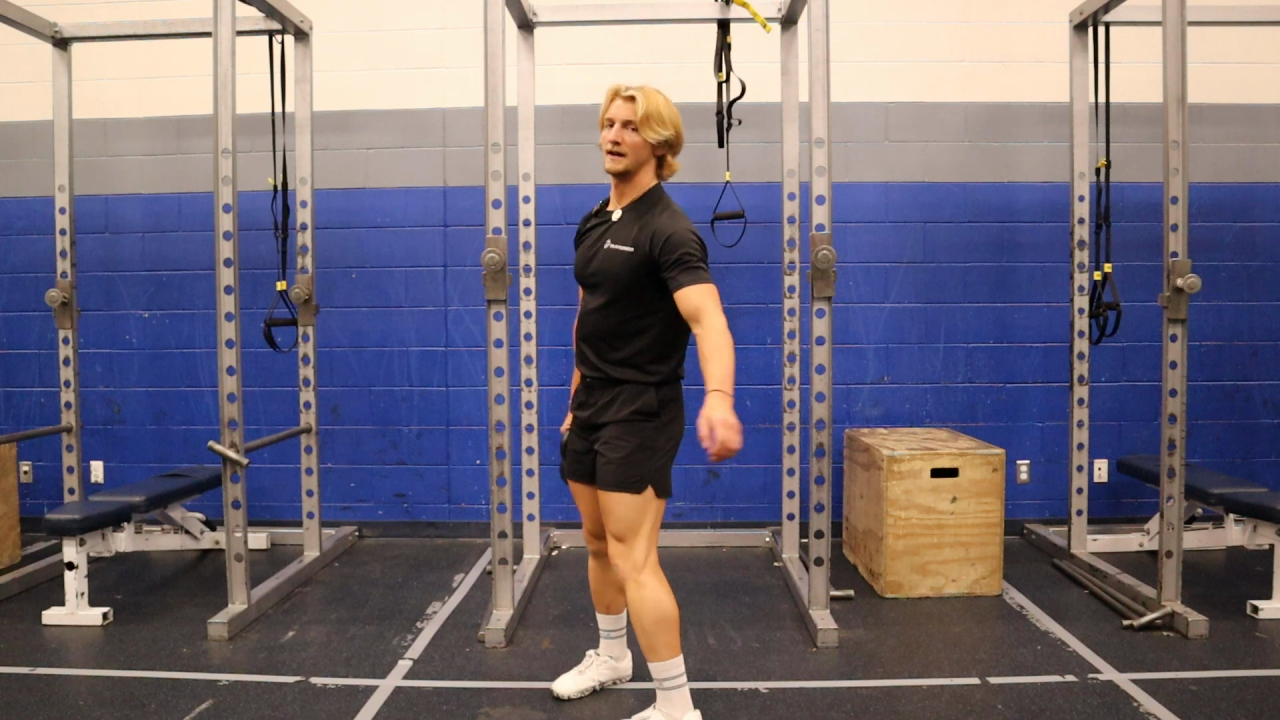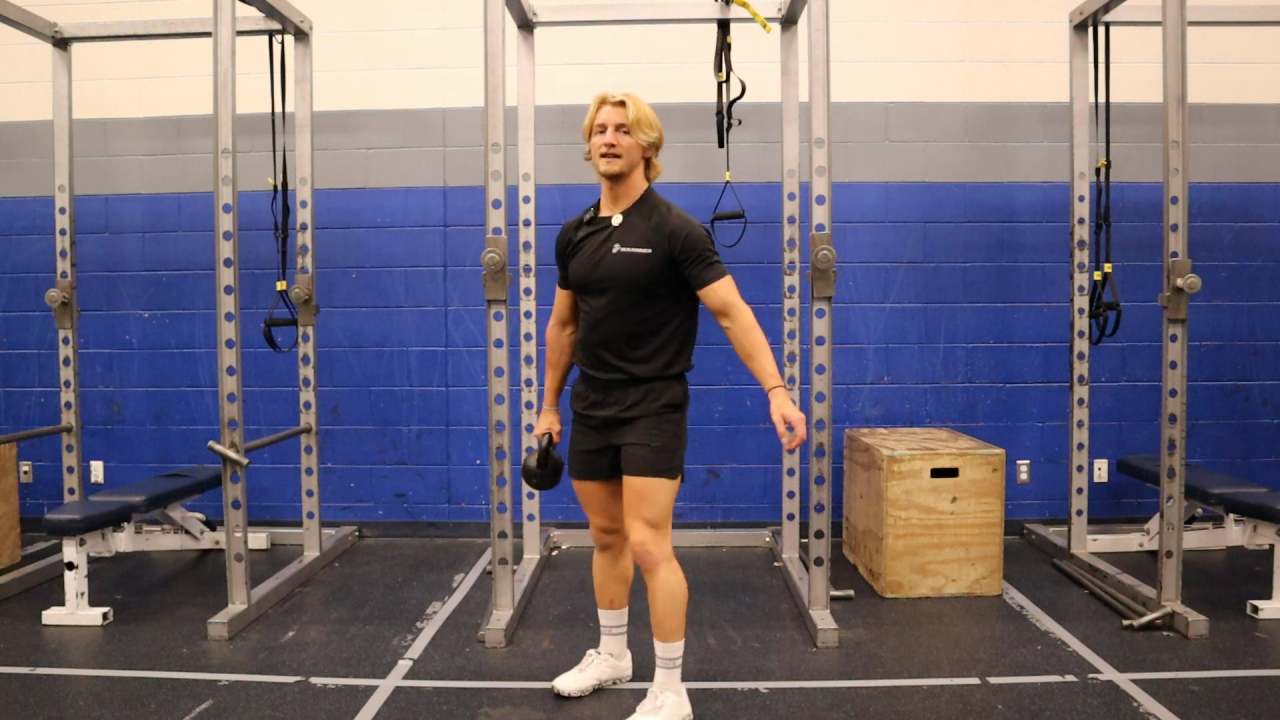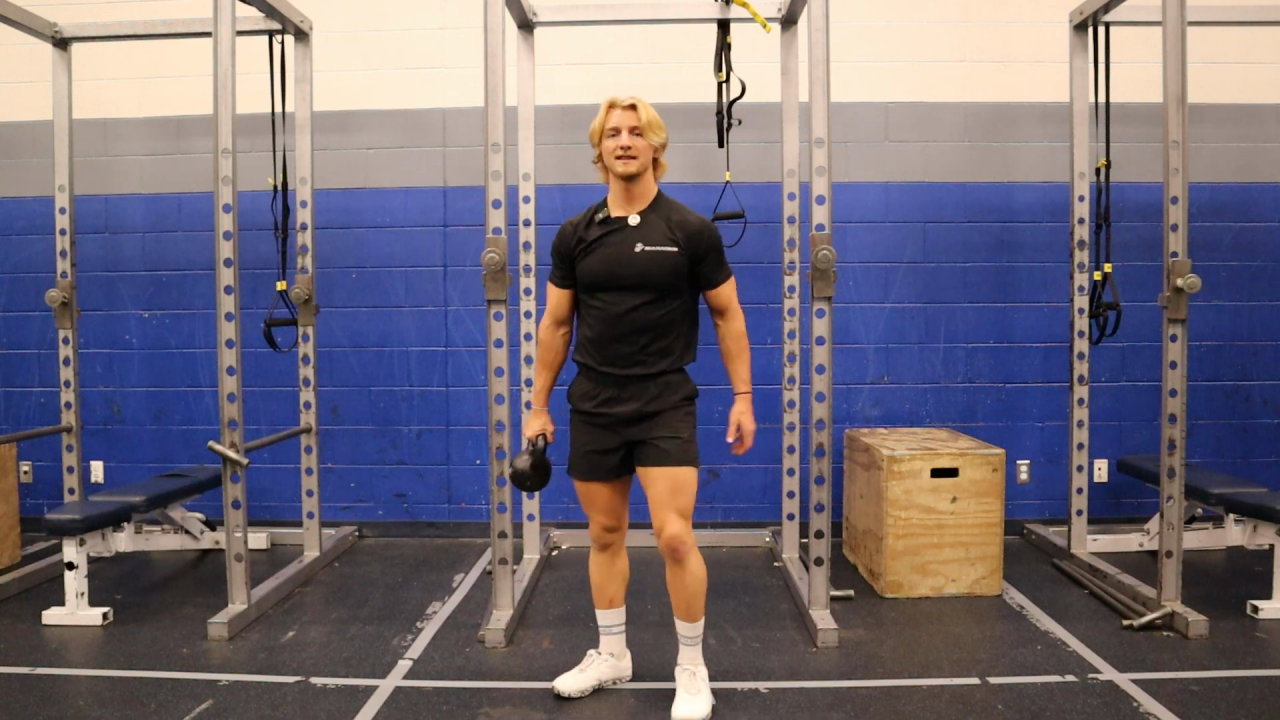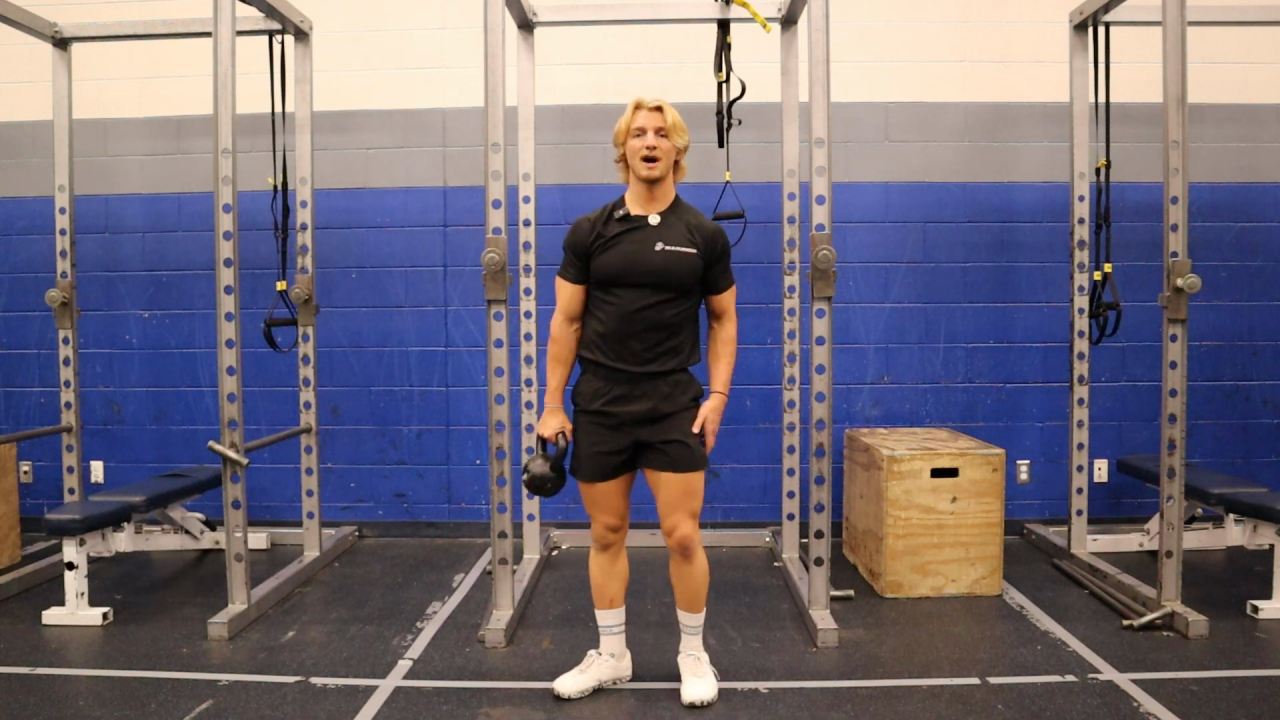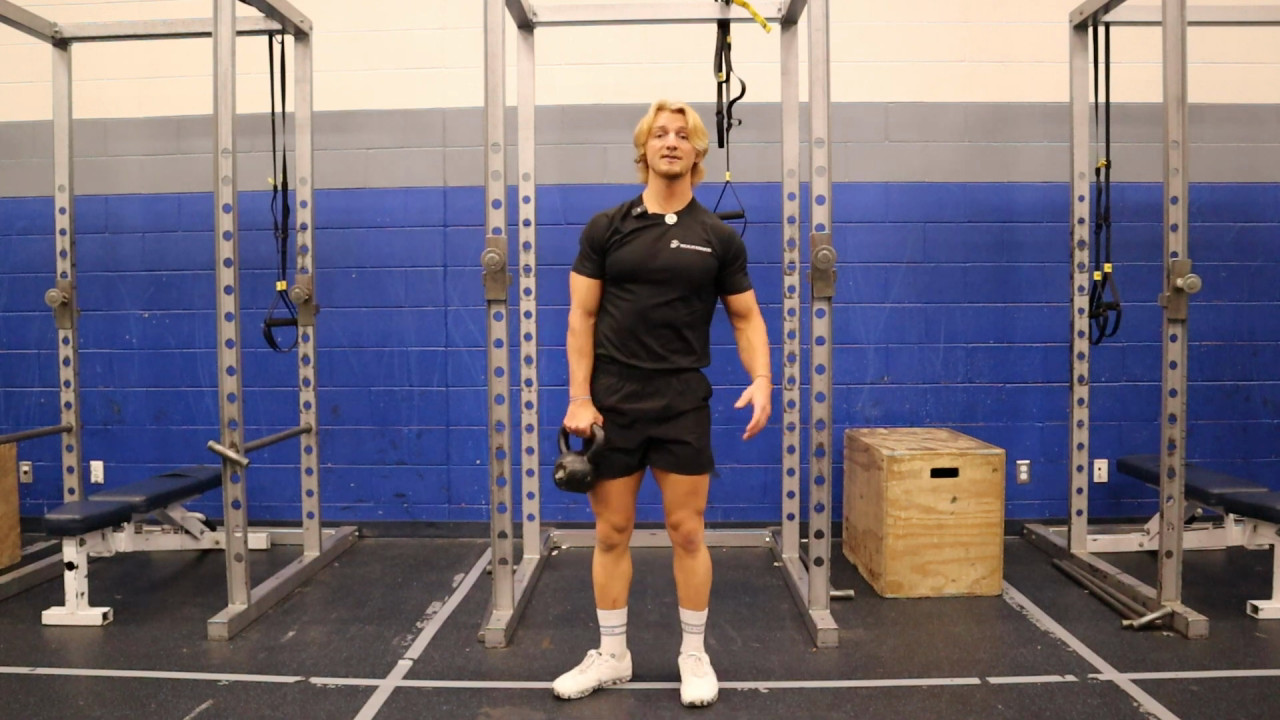
dt=0.2s
person 1, frame 1
left shoulder: (667, 229)
right shoulder: (592, 223)
left elbow: (709, 319)
left wrist: (720, 400)
right wrist: (575, 399)
left hip: (636, 414)
right hip: (593, 408)
left knee: (629, 558)
right knee: (598, 544)
right ankle: (611, 655)
person 1, frame 2
left shoulder: (676, 229)
right shoulder: (574, 233)
left elbow: (733, 313)
left wrist: (777, 390)
right wrist: (549, 404)
left hip: (652, 407)
right hip: (590, 408)
left knee: (648, 544)
right knee: (606, 538)
right ankle: (612, 654)
person 1, frame 3
left shoulder: (692, 230)
right shoulder: (574, 234)
left elbow: (727, 314)
right elbow: (556, 324)
left wrist: (742, 396)
right wrist: (538, 405)
left hip: (664, 404)
right hip: (594, 406)
left knee: (675, 538)
right knee: (605, 535)
left ankle: (691, 667)
right ankle: (611, 654)
person 1, frame 4
left shoulder: (704, 235)
right shoulder: (588, 231)
left elbow: (724, 321)
right elbow: (566, 321)
left wrist: (717, 396)
right wrist: (553, 404)
left hip: (672, 405)
right hip: (600, 405)
left knee: (683, 536)
right knee: (607, 534)
left ankle: (692, 652)
right ankle: (611, 655)
person 1, frame 5
left shoulder: (720, 238)
right shoulder: (606, 227)
left elbow: (746, 317)
right elbow: (582, 317)
left wrist: (761, 381)
right wrist: (579, 397)
left hip: (684, 404)
right hip: (614, 402)
left knee: (687, 532)
right knee: (612, 532)
left ankle: (694, 653)
right ankle: (612, 654)
